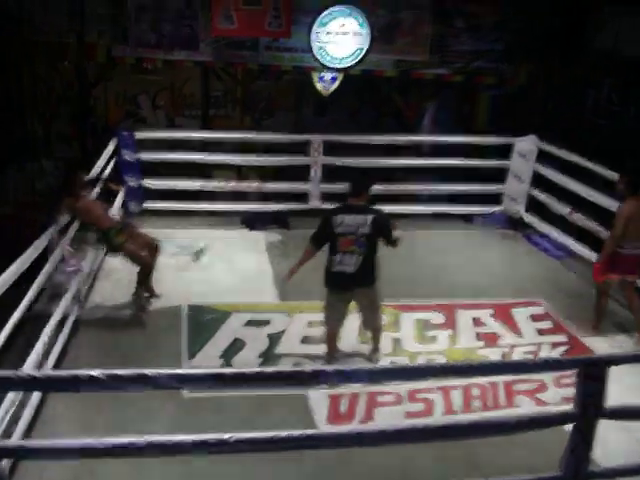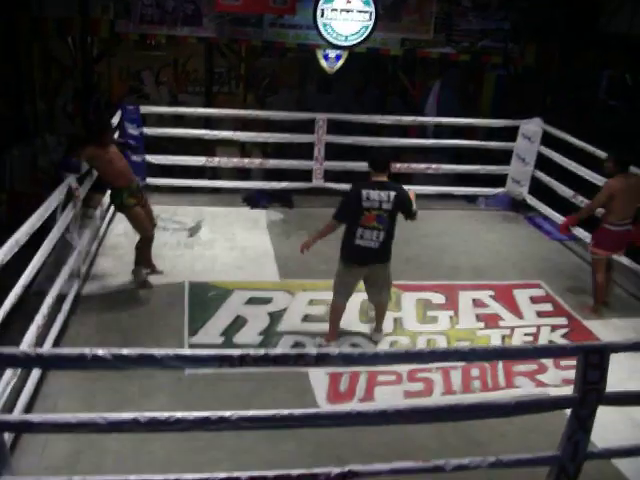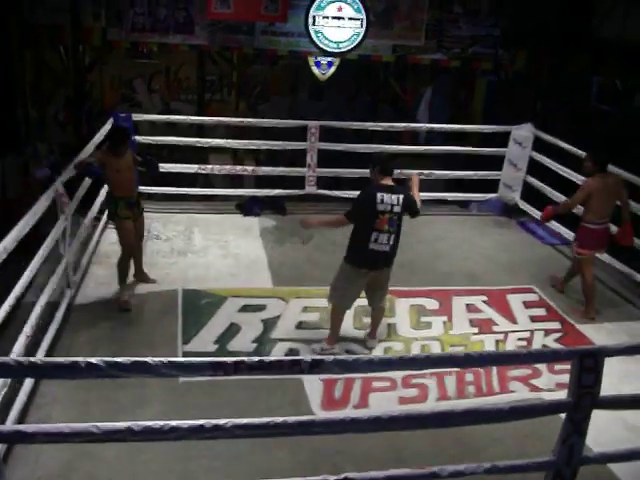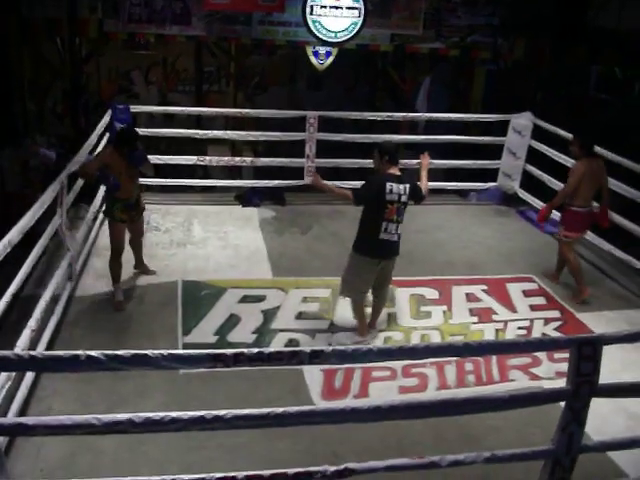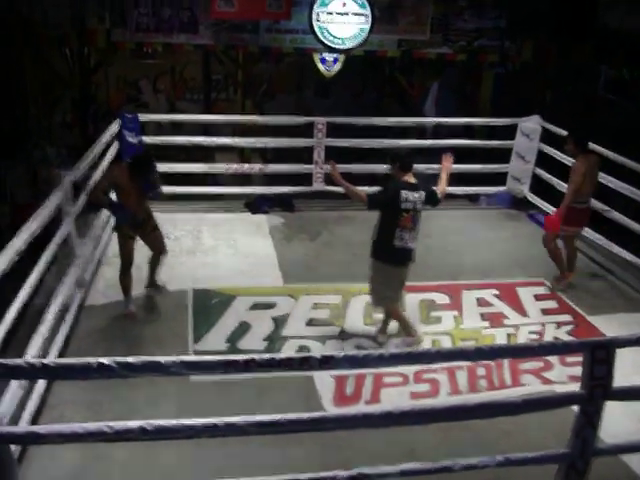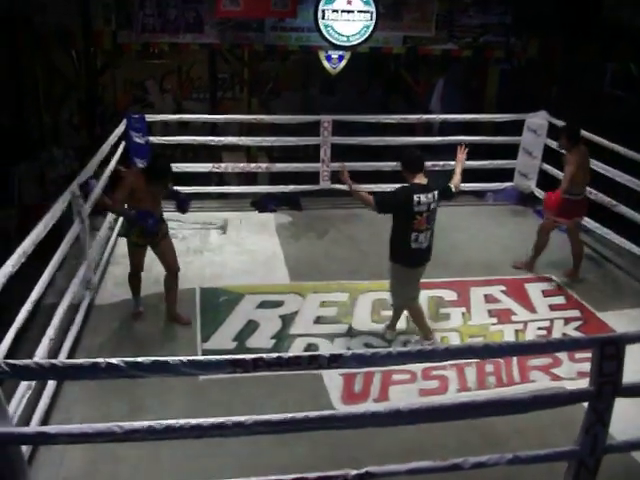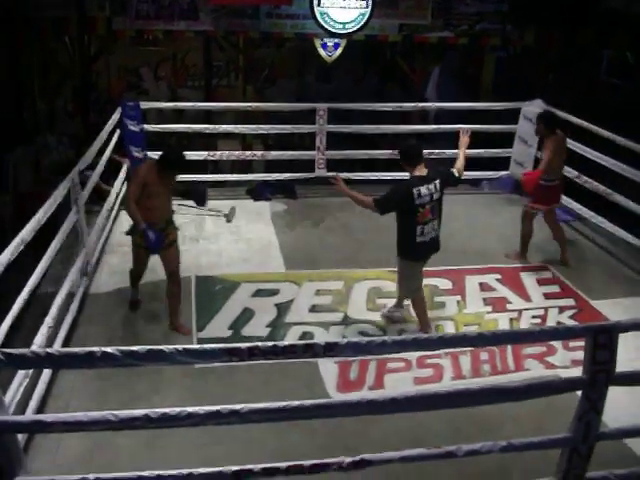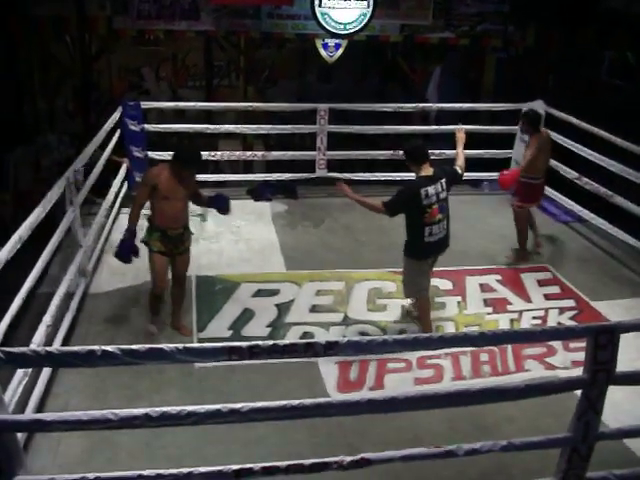
dt=0.2s
person 1, frame 1
left shoulder: (334, 215)
right shoulder: (377, 217)
left elbow: (314, 245)
right elbow: (393, 242)
left wrist: (296, 267)
right wrist: (395, 234)
left hip: (337, 279)
right hip: (365, 279)
left knee: (333, 322)
right knee: (372, 316)
left ankle: (330, 363)
right ankle: (375, 351)
person 1, frame 2
left shoulder: (358, 190)
right shoulder: (398, 192)
left elbow: (337, 221)
right elbow: (412, 215)
left wrist: (313, 239)
right wrist: (412, 197)
left hip: (353, 254)
right hip: (380, 256)
left knee: (340, 296)
right knee: (381, 294)
left ankle: (331, 339)
right ankle: (378, 330)
person 1, frame 3
left shoulder: (370, 193)
right shoulder: (403, 195)
left elbow: (348, 219)
right elbow: (416, 210)
left wrist: (317, 222)
right wrist: (415, 187)
left hip: (359, 258)
right hip: (385, 259)
left knee: (340, 297)
right knee: (378, 300)
left ankle: (331, 342)
right ankle: (372, 336)
person 1, frame 4
left shoulder: (379, 182)
right shoulder: (407, 185)
left elbow: (353, 197)
right elbow: (422, 192)
left wrist: (322, 185)
right wrist: (424, 169)
left hip: (368, 248)
right hip: (391, 248)
left knee: (354, 289)
right knee: (381, 290)
left ankle: (362, 333)
right ankle: (371, 326)
person 1, frame 5
left shoulder: (394, 190)
right shoulder: (422, 192)
left elbow: (366, 199)
right elbow: (440, 193)
left wrist: (340, 181)
right wrist: (445, 171)
left hip: (386, 255)
right hip: (405, 254)
left knee: (385, 297)
right knee: (392, 294)
left ankle: (411, 333)
right ankle: (383, 330)
person 1, frame 6
left shoulder: (404, 194)
right shoulder: (436, 190)
left elbow: (374, 203)
right elbow: (454, 186)
left wrist: (350, 185)
right wrist: (459, 164)
left hip: (405, 256)
right hip: (423, 253)
left knee: (407, 297)
right knee: (402, 291)
left ankle: (428, 337)
right ankle: (391, 327)
person 1, frame 7
left shoulder: (404, 189)
right shoulder: (439, 176)
left elbow: (375, 205)
right elbow: (458, 171)
left wrist: (346, 191)
right wrist: (462, 147)
left hip: (412, 248)
right hip: (431, 243)
left knee: (413, 288)
right knee: (409, 279)
left ankle: (426, 330)
right ankle: (397, 308)
person 1, frame 8
left shoulder: (412, 189)
right shoulder: (445, 175)
left elbow: (385, 208)
right elbow: (460, 168)
left wrist: (353, 196)
right wrist: (460, 143)
left hip: (419, 247)
right hip: (440, 242)
left knee: (419, 288)
right knee: (422, 280)
left ankle: (427, 331)
right ankle: (420, 308)
person 2, frame 1
left shoulder: (82, 196)
right shoulder: (71, 204)
left hip: (119, 226)
right hip: (112, 235)
left knee: (154, 246)
right knee: (146, 262)
left ankle: (147, 286)
right ankle: (139, 292)
person 2, frame 2
left shoulder: (110, 144)
right shoulder: (91, 151)
left hip: (135, 189)
right hip: (122, 195)
left knee: (150, 226)
right knee: (147, 234)
left ankle: (147, 263)
right ankle: (138, 272)
person 2, frame 3
left shoulder: (127, 151)
right shoulder: (103, 155)
left elbow: (137, 162)
right elbow: (79, 166)
right wrist: (90, 167)
left hip: (134, 200)
right hip: (118, 204)
left knee: (138, 240)
right knee: (129, 249)
left ankle: (139, 273)
right ankle: (123, 291)
person 2, frame 4
left shoulder: (135, 150)
right shoulder: (108, 154)
left elbow: (149, 170)
right elbow: (84, 171)
left wrist: (142, 161)
right wrist: (104, 178)
left hip: (135, 201)
right hip: (117, 205)
left knee: (137, 236)
right knee: (117, 251)
left ankle: (140, 265)
right ankle: (117, 291)
person 2, frame 5
left shoulder: (147, 167)
right shoulder: (117, 173)
left elbow: (155, 190)
right elbow: (94, 196)
left wrist: (153, 186)
right wrist: (113, 206)
left hip: (145, 216)
right hip: (125, 221)
left knee: (160, 249)
right knee: (127, 264)
left ankle: (151, 280)
right ankle: (128, 301)
person 2, frame 6
left shoulder: (161, 179)
right shoulder: (132, 178)
right elbow: (114, 205)
left wrist: (177, 196)
right wrist: (135, 216)
left hip: (157, 226)
right hip: (136, 228)
left knee: (173, 270)
right knee: (136, 270)
left ankle: (171, 312)
right ankle: (137, 303)
person 2, frame 7
left shoulder: (169, 174)
right shoulder: (143, 172)
right elbow: (129, 203)
right wrist: (144, 229)
left hip: (166, 228)
right hip: (144, 230)
left knee: (174, 276)
right knee: (139, 270)
left ankle: (174, 320)
right ankle: (135, 293)
person 2, frame 8
left shoulder: (189, 177)
right shoulder: (155, 175)
left elbow: (196, 197)
right elbow: (138, 205)
left wrist: (212, 201)
right wrist: (129, 236)
left hip: (182, 234)
right hip: (159, 235)
left knee: (180, 281)
right knee: (158, 287)
left ankle: (176, 320)
right ankle: (153, 320)
person 3, frame 1
left shoulder: (626, 207)
left elbow: (615, 236)
left wrist: (602, 258)
left hip: (621, 255)
left knee: (602, 290)
left ankle: (597, 326)
person 3, frame 2
left shoulder: (612, 184)
left elbow: (592, 207)
left wrist: (573, 219)
left hip: (608, 231)
right hip: (624, 231)
left knee: (598, 269)
right knee: (607, 262)
left ankle: (596, 307)
right ankle: (605, 296)
person 3, frame 3
left shoulder: (590, 183)
right shoulder: (616, 180)
left elbow: (571, 204)
right elbow: (625, 204)
left wrist: (553, 210)
right wrist: (626, 224)
left hip: (589, 230)
right hip: (604, 230)
left knee: (586, 270)
right knee: (579, 259)
left ankle: (589, 310)
right ankle: (562, 283)
person 3, frame 4
left shoulder: (579, 167)
right shoulder: (599, 163)
left elbow: (566, 192)
right elbow: (604, 188)
left wrist: (548, 207)
right wrist: (604, 208)
left hip: (574, 212)
right hip: (587, 212)
left knee: (567, 251)
right knee: (564, 244)
left ankle: (582, 289)
right ankle: (556, 274)
person 3, frame 5
left shoulder: (580, 164)
right shoulder: (593, 159)
left elbow: (572, 188)
left wrist: (561, 209)
left hip: (573, 208)
right hip: (584, 208)
left knee: (548, 240)
right knee: (569, 242)
left ankle: (565, 274)
right ankle: (565, 275)
person 3, frame 6
left shoulder: (573, 156)
right shoulder: (583, 150)
left elbow: (568, 174)
left wrist: (560, 193)
left hip: (568, 201)
right hip: (580, 200)
left knee: (543, 231)
right knee: (574, 237)
left ankle: (530, 264)
right ankle: (575, 272)
person 3, frame 7
left shoulder: (551, 141)
right shoulder: (559, 136)
left elbow: (546, 158)
left wrist: (538, 173)
left hip: (544, 186)
right hip: (555, 185)
left knee: (526, 219)
right knee: (551, 219)
left ankle: (522, 254)
right ankle: (564, 255)
person 3, frame 8
left shoulder: (535, 140)
right shoulder: (544, 135)
left elbow: (527, 158)
left wrist: (517, 172)
left hip: (528, 184)
right hip: (537, 182)
left knee: (519, 218)
right knee: (523, 211)
left ankle: (521, 254)
right ankle: (537, 238)
